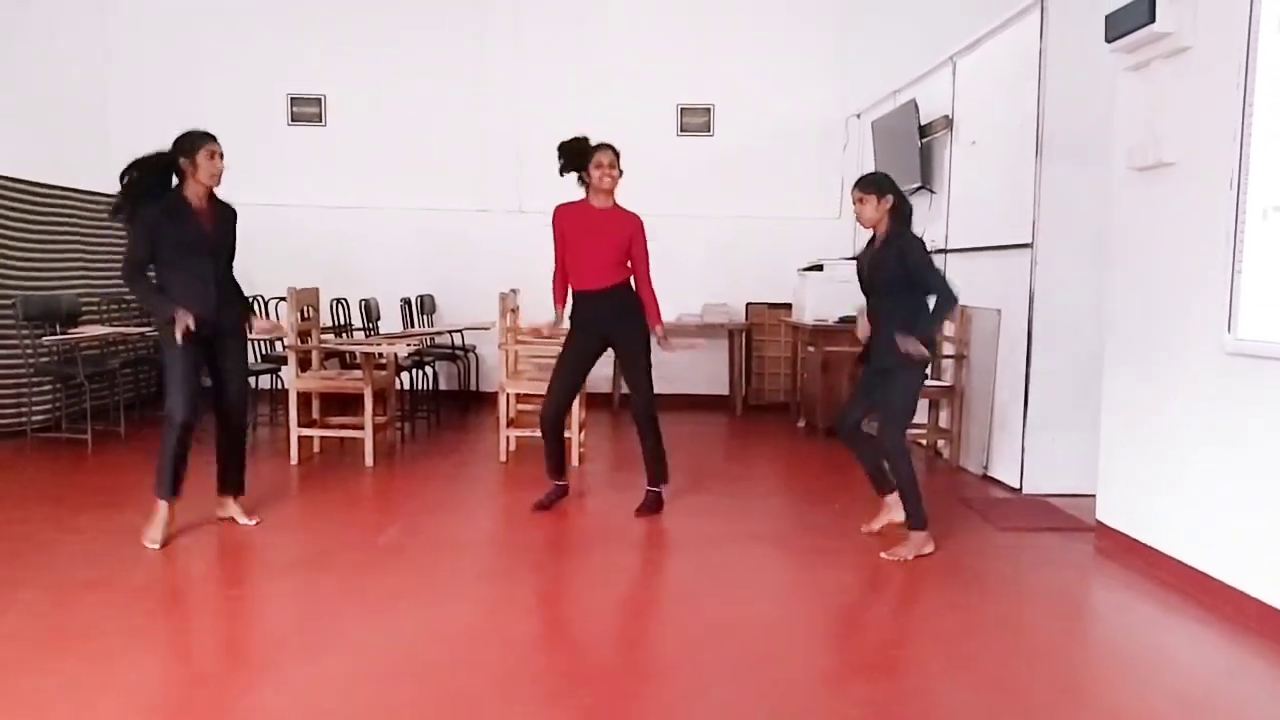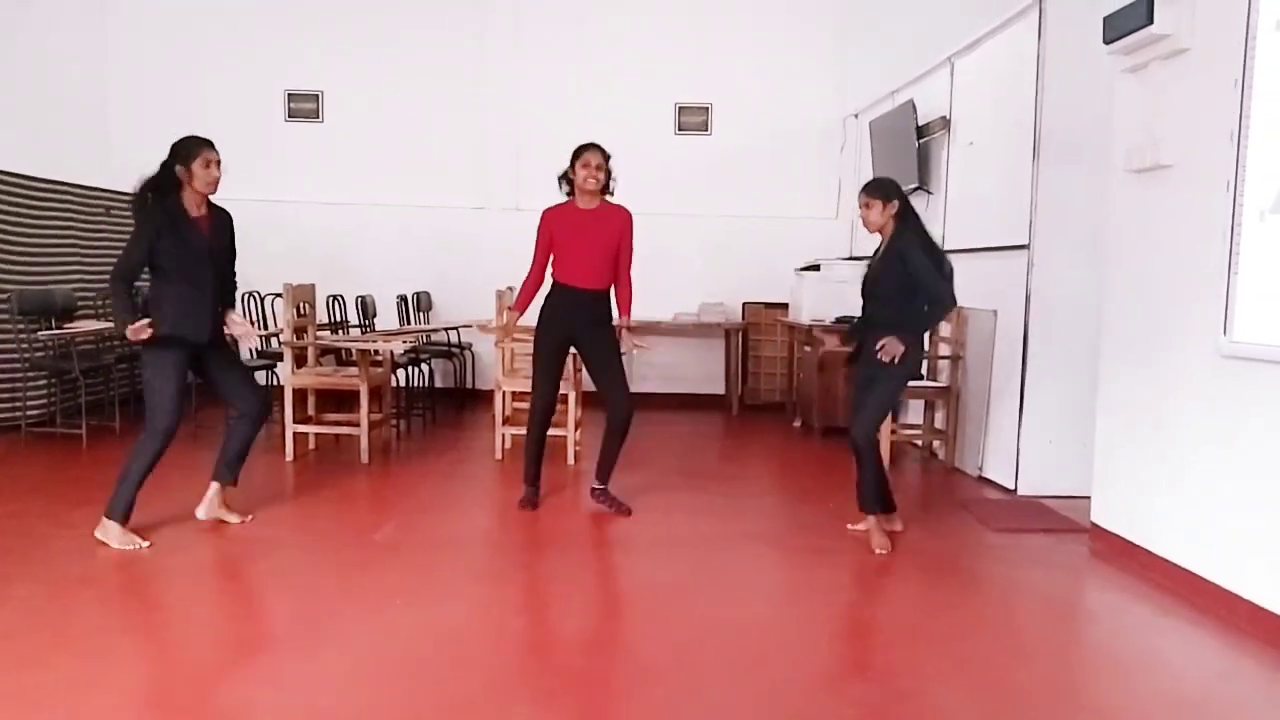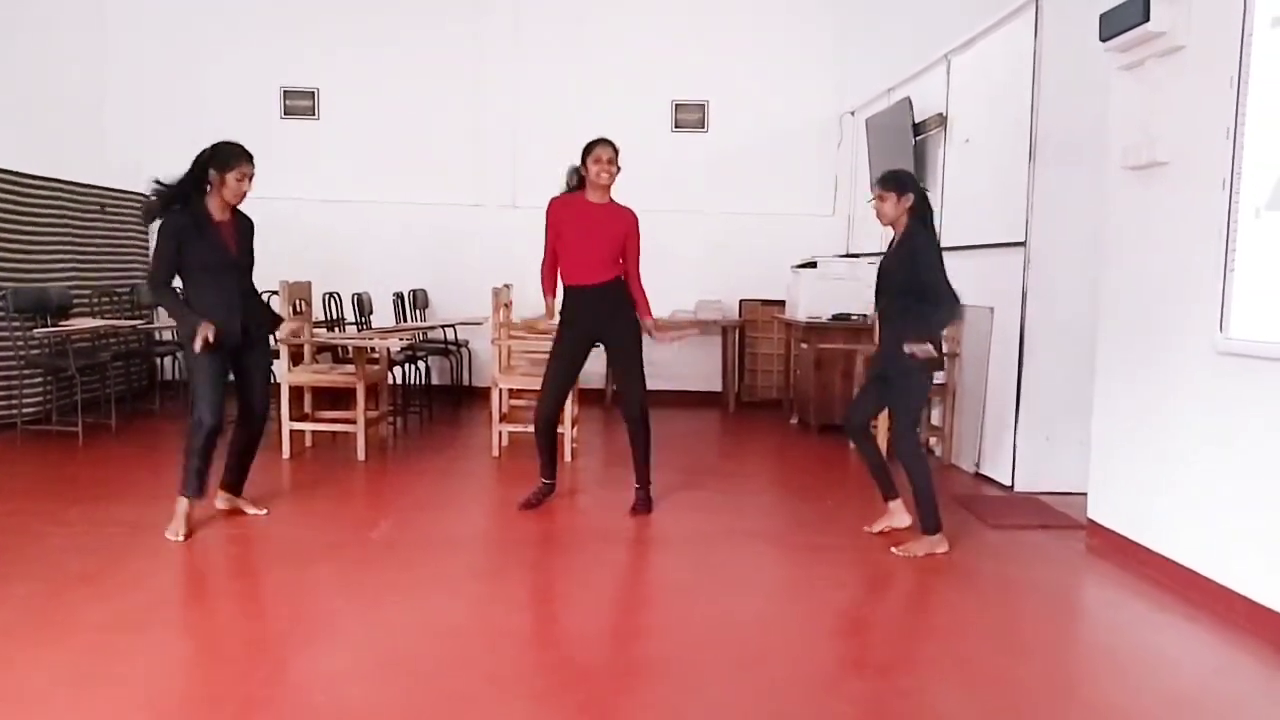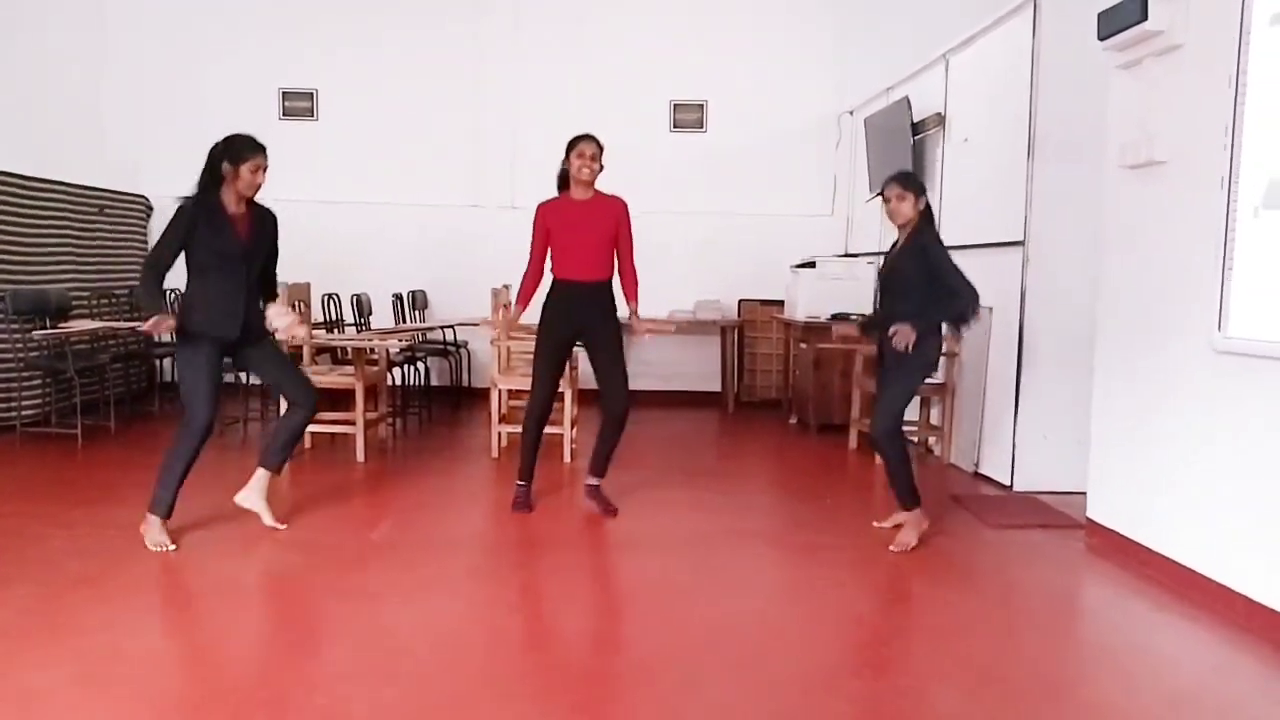
dt=0.4s
person 1, frame 1
left shoulder: (225, 213)
right shoulder: (158, 210)
right elbow: (133, 272)
left wrist: (249, 316)
right wrist: (171, 309)
left hip: (227, 326)
right hip: (184, 326)
left knee: (235, 412)
right knee: (182, 413)
left ankle: (228, 497)
right ankle: (163, 509)
person 1, frame 2
left shoulder: (222, 221)
right shoulder: (157, 218)
right elbow: (123, 278)
left wrist: (230, 314)
right wrist: (128, 321)
left hip: (210, 336)
right hip: (167, 337)
left knee: (253, 404)
right knee: (162, 426)
left ankle: (213, 498)
right ankle: (112, 522)
person 1, frame 3
left shoulder: (244, 225)
right shoulder: (181, 220)
right elbow: (159, 282)
left wrist: (277, 322)
right wrist: (192, 322)
left hip: (249, 332)
right hip: (207, 332)
left knee: (255, 413)
right knee: (208, 415)
left ankle: (229, 492)
right ankle: (184, 503)
person 1, frame 4
left shoulder: (265, 220)
right shoulder: (195, 213)
right elbow: (154, 269)
left wrist: (271, 307)
right wrist: (156, 312)
left hip: (250, 332)
right hip: (201, 332)
left knee: (304, 398)
right knee: (199, 422)
left ankle: (255, 488)
right ankle: (155, 517)
person 2, frame 1
left shoulder: (906, 243)
right shoulder: (871, 248)
left elbow: (945, 295)
left wrist: (922, 336)
right wrist: (867, 317)
left hip: (905, 357)
right hip: (880, 353)
left knee: (890, 438)
right knee: (849, 423)
left ankle: (920, 534)
right ankle: (891, 500)
person 2, frame 2
left shoulder: (907, 249)
right shoulder: (883, 252)
left elbow: (944, 300)
left wrist: (904, 339)
right wrist: (848, 338)
left hip: (895, 357)
right hip: (872, 355)
left knee: (862, 431)
right knee: (861, 433)
left ankle: (879, 515)
right ankle: (882, 513)
person 2, frame 3
left shoulder: (919, 244)
right shoulder: (897, 245)
left elbow: (948, 302)
left wrist: (926, 339)
right wrist: (889, 330)
left hip: (913, 359)
right hip: (891, 355)
left knee: (904, 442)
right knee: (855, 422)
left ankle: (933, 535)
right ankle: (895, 506)
person 2, frame 4
left shoulder: (927, 244)
right shoulder: (896, 250)
left elbow: (966, 297)
left wrist: (918, 327)
right wrist: (868, 328)
left hip: (917, 351)
right hip: (893, 348)
left knee: (882, 425)
right knee: (886, 427)
left ankle: (913, 516)
right ankle: (909, 508)
person 3, frame 1
left shoulder: (631, 222)
right shoulder: (564, 215)
left elbow: (642, 277)
right elbow: (561, 271)
left wrist: (657, 326)
right wrist: (558, 314)
left hip: (625, 313)
right hip: (584, 316)
left knee: (642, 407)
right knee: (552, 410)
left ankle: (654, 488)
right ankle: (558, 483)
person 3, frame 2
left shoulder: (621, 218)
right shoulder: (552, 217)
left elbow: (622, 275)
right elbow: (538, 270)
left wrist: (624, 322)
right wrist: (515, 313)
left hip: (597, 315)
right hip: (558, 310)
left knee: (621, 408)
right knee: (542, 405)
left ankle: (601, 485)
right ankle: (531, 485)
person 3, frame 3
left shoulder: (626, 217)
right shoulder: (559, 207)
left elbow: (631, 274)
right elbow: (550, 261)
left wrist: (647, 319)
right wrist: (549, 303)
left hip: (617, 309)
right hip: (574, 311)
left knee: (634, 403)
right knee: (548, 405)
left ankle: (642, 487)
right ankle: (547, 480)
person 3, frame 4
left shoulder: (615, 208)
right shoulder: (547, 210)
left elbow: (626, 263)
right elbow: (535, 265)
left wrist: (634, 311)
right wrist: (517, 308)
left hip: (600, 306)
right hip: (559, 304)
left knee: (617, 403)
right knee: (540, 400)
left ankle: (594, 481)
right ankle: (524, 484)
